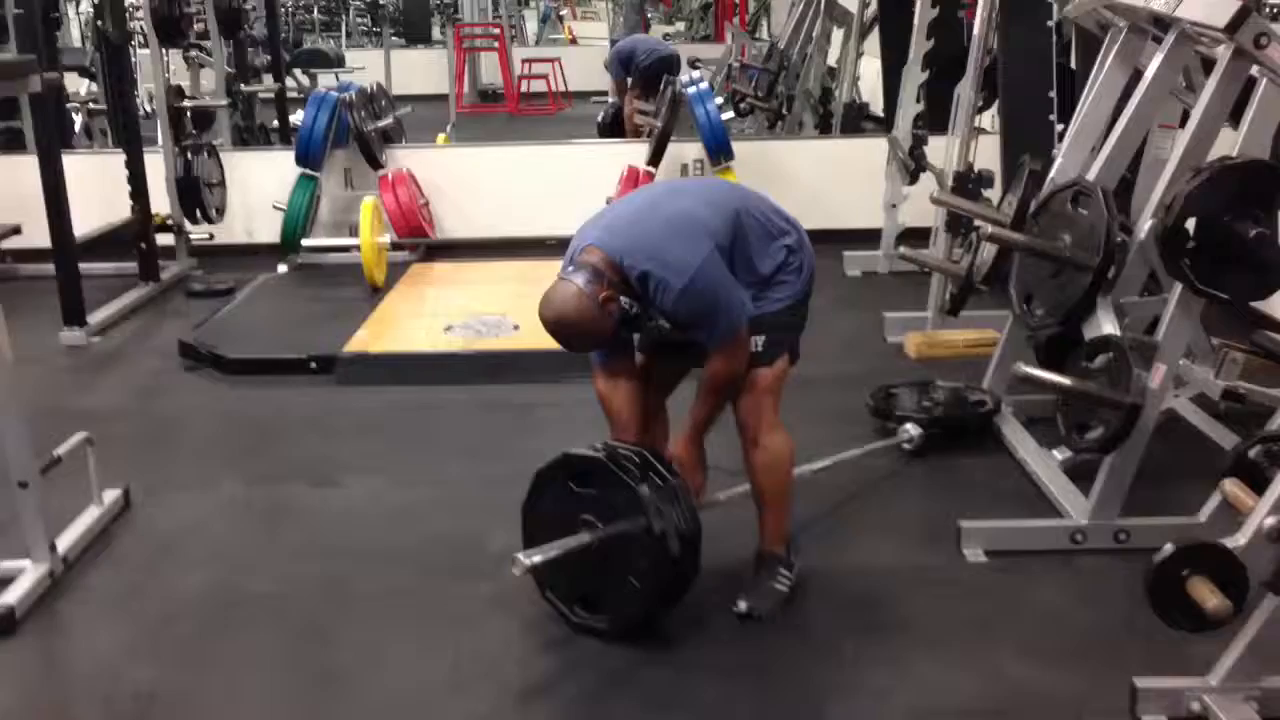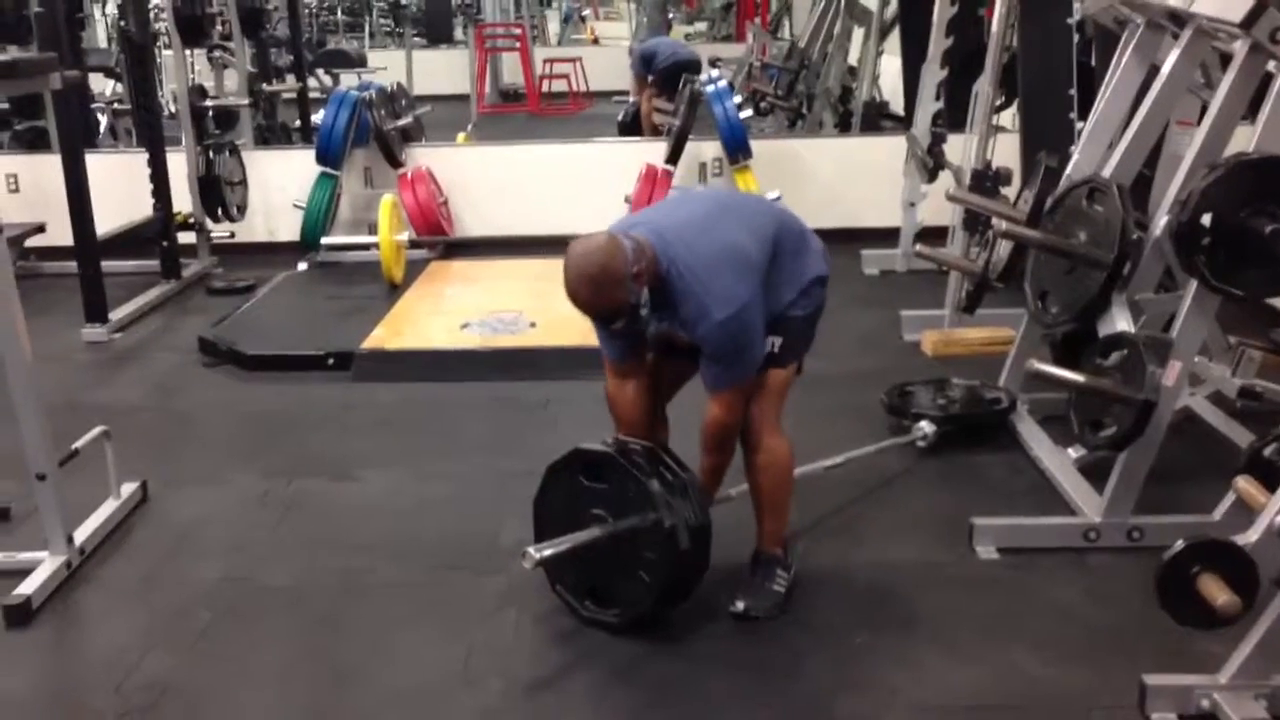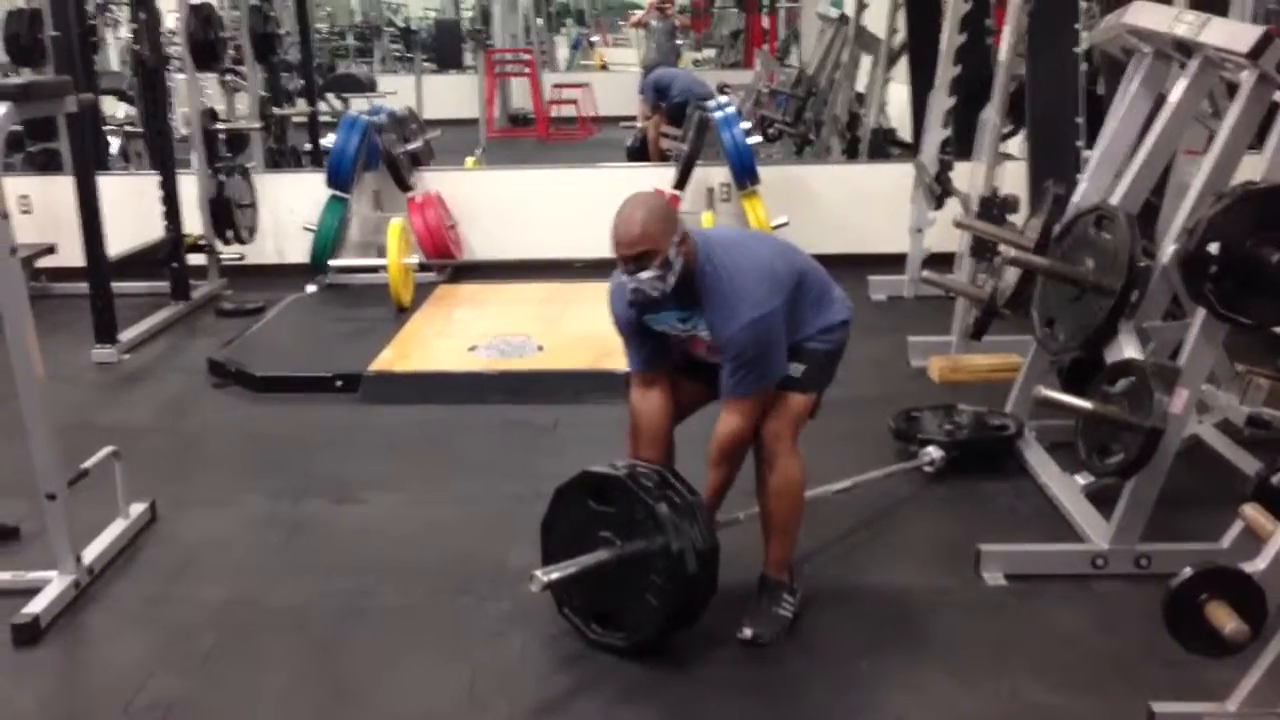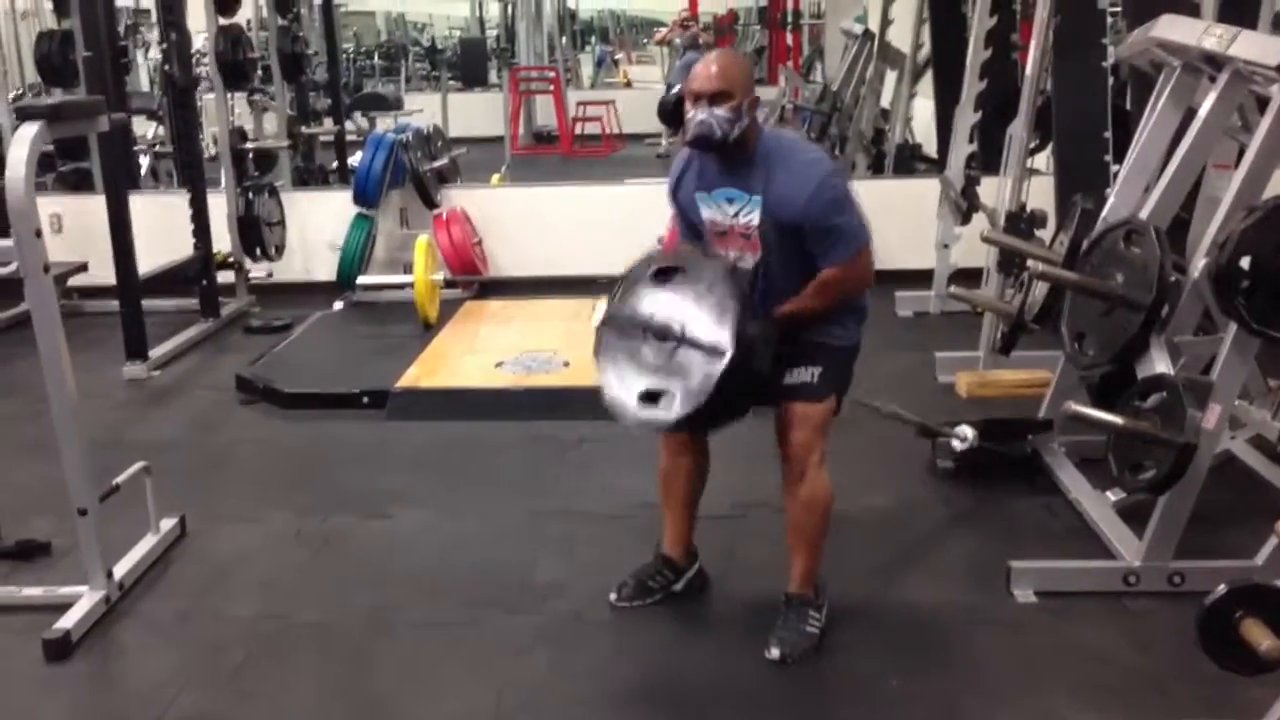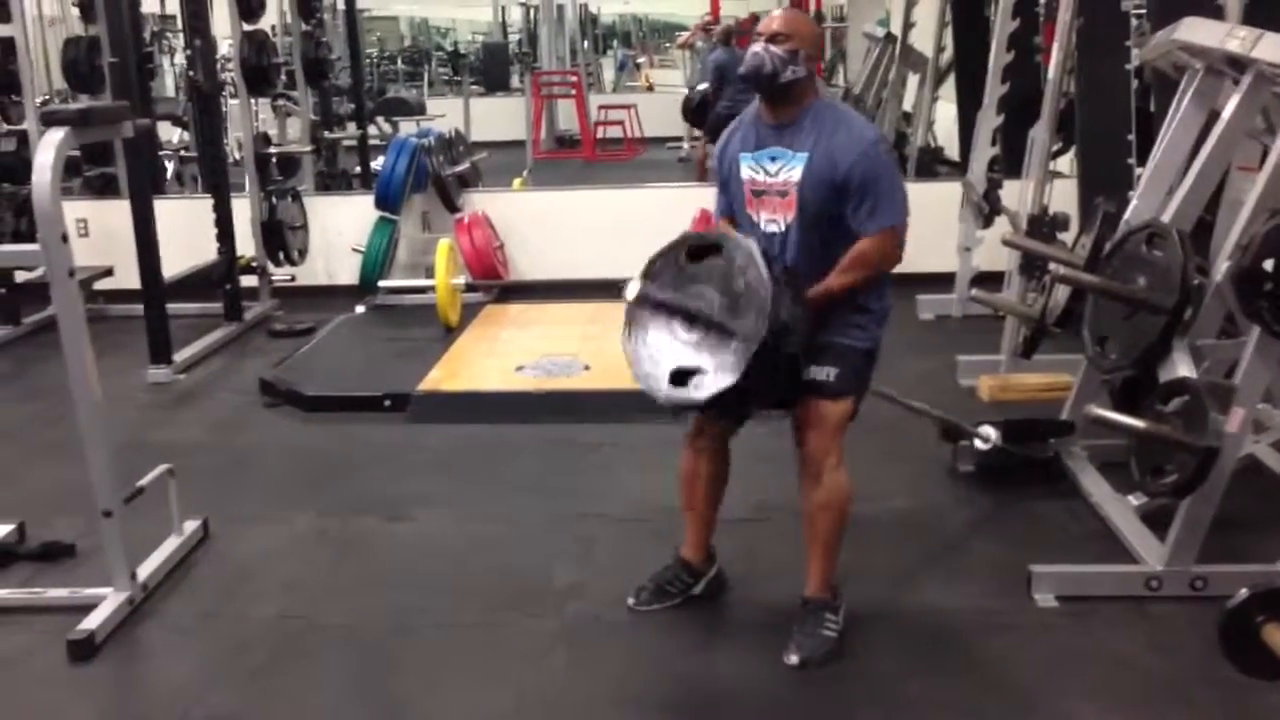
dt=1s
person 1, frame 1
left shoulder: (680, 275)
right shoulder: (580, 282)
left elbow: (731, 358)
right elbow: (614, 379)
left wrist: (690, 438)
left hip: (771, 271)
left knee: (755, 416)
right knee: (643, 396)
left ankle: (777, 557)
person 1, frame 2
left shoulder: (717, 301)
right shoulder: (609, 275)
left elbow: (727, 410)
right elbow: (625, 381)
left wrist: (699, 499)
left hip: (789, 282)
left knee: (756, 418)
right knee: (645, 398)
left ankle: (774, 557)
person 1, frame 3
left shoulder: (745, 301)
right shoulder: (628, 294)
left elbow: (738, 419)
right elbow: (649, 389)
left wrist: (704, 511)
left hip: (810, 328)
left knee: (773, 437)
right knee: (645, 417)
left ankle: (779, 582)
person 1, frame 4
left shoulder: (805, 177)
right shoulder: (686, 169)
left elbow: (857, 271)
left wrist: (771, 320)
left hip: (816, 324)
left knee: (801, 447)
right knee: (680, 423)
left ankle: (805, 597)
right ankle: (677, 562)
person 1, frame 5
left shoulder: (854, 143)
right shoulder: (736, 137)
left elbow: (886, 245)
left wrist: (803, 303)
left hip: (836, 320)
left knee: (818, 450)
right knee: (703, 428)
left ankle: (821, 600)
right ankle: (695, 566)
